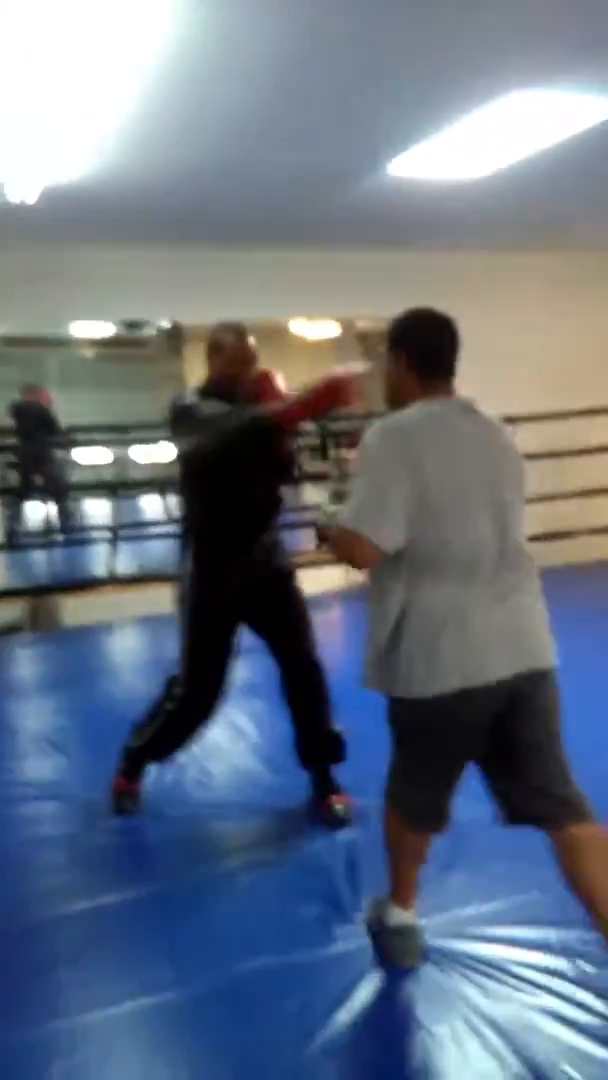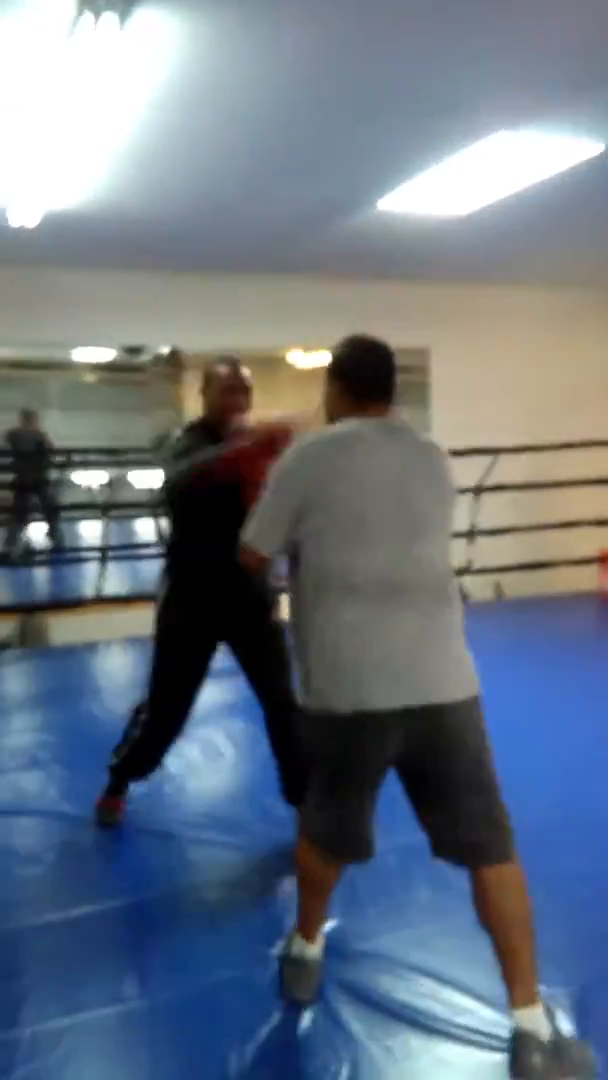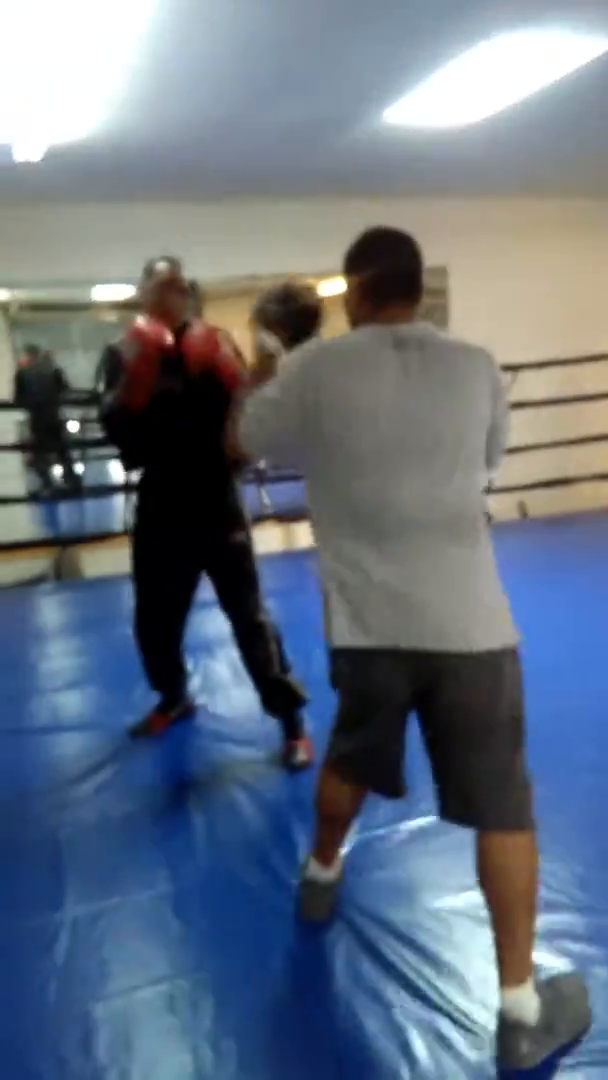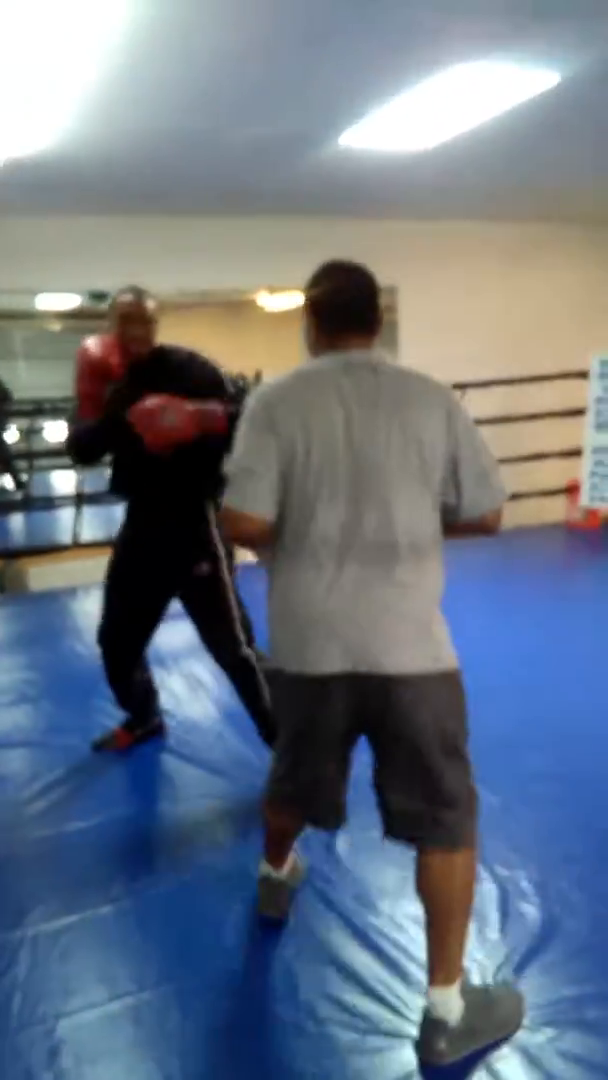
dt=1s
person 1, frame 1
left shoulder: (393, 438)
right shoulder: (498, 438)
left elbow: (364, 549)
left wrist: (330, 530)
left hip: (439, 659)
right hip: (523, 650)
left knee: (414, 796)
left ankle: (398, 918)
person 1, frame 2
left shoulder: (308, 458)
right shoulder: (432, 460)
left elbow: (252, 557)
left wrist: (265, 495)
left hip: (346, 684)
right hip: (440, 681)
left knee: (325, 826)
right knee: (489, 846)
left ankle: (303, 953)
person 1, frame 3
left shoulder: (315, 369)
right shoulder: (477, 368)
left elbow: (239, 442)
left wrist: (270, 377)
left hip: (370, 620)
right hip: (467, 620)
left knee: (351, 758)
right knee: (502, 805)
left ankle: (320, 874)
right ankle: (521, 1008)
person 1, frame 4
left shoulder: (277, 399)
right shoulder: (434, 400)
left elbow: (244, 525)
right elbow: (486, 516)
left hip: (311, 642)
right hip: (410, 646)
left knee: (297, 779)
right knee: (447, 823)
left ankle: (274, 875)
right ankle: (447, 1008)
person 2, frame 1
left shoulder: (243, 406)
right shoulder: (196, 411)
left elbow: (279, 471)
right elbow: (231, 435)
left wrist: (280, 423)
right wrist: (294, 409)
left hip: (261, 553)
right hip: (215, 560)
left knee: (304, 668)
right knee: (199, 684)
left ankle: (323, 779)
right ankle: (131, 765)
person 2, frame 2
right shoulder: (189, 441)
right elbow: (186, 482)
left hip: (246, 585)
right hip: (192, 585)
left knee: (281, 698)
right knee: (167, 704)
right ankle: (118, 782)
person 2, frame 3
left shoulder: (209, 342)
right shoulder: (122, 354)
right elbow: (115, 427)
left wrist: (230, 372)
right wrist: (136, 375)
left hip: (215, 493)
right hip: (160, 497)
left knee: (246, 612)
right knee: (154, 614)
left ankle: (292, 720)
right ankle: (173, 697)
person 2, frame 4
left shoulder: (186, 368)
right shoulder: (111, 383)
left elbow: (242, 420)
right elbow: (81, 451)
left wrist: (198, 418)
right wrist: (90, 403)
left hip: (193, 518)
right hip: (142, 519)
left knee: (231, 641)
right knee: (117, 636)
right ankle: (143, 716)
